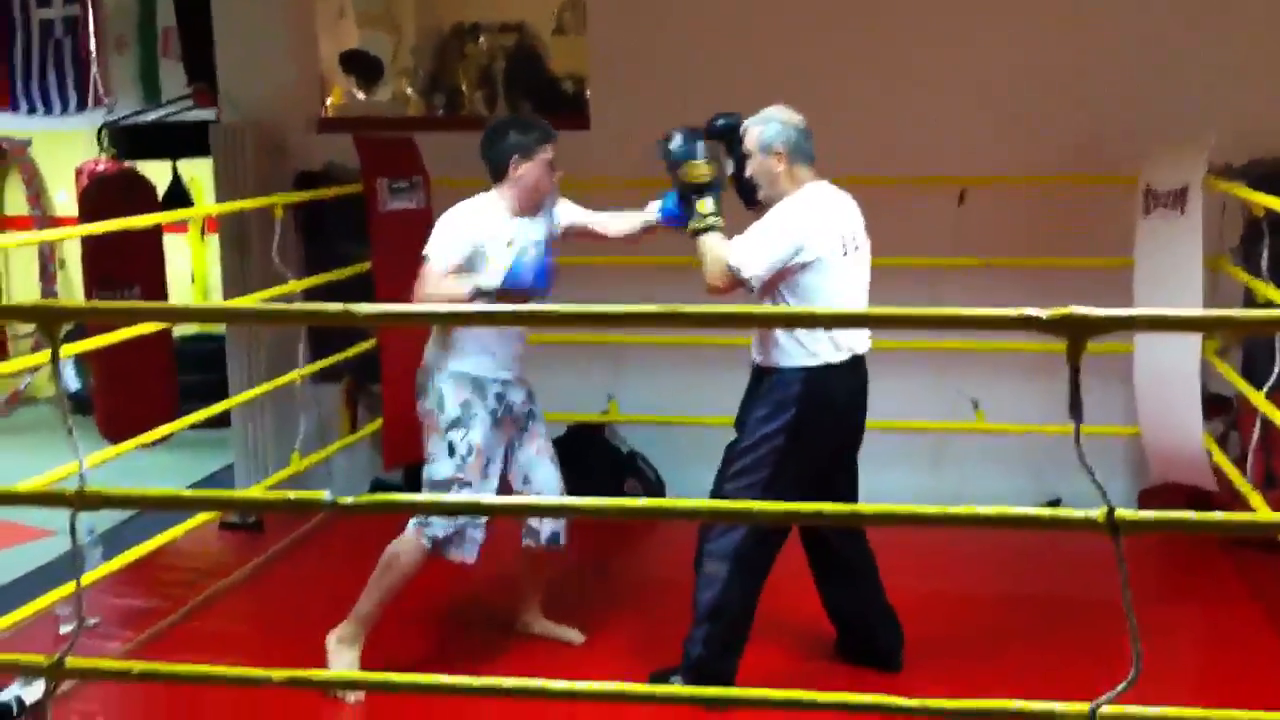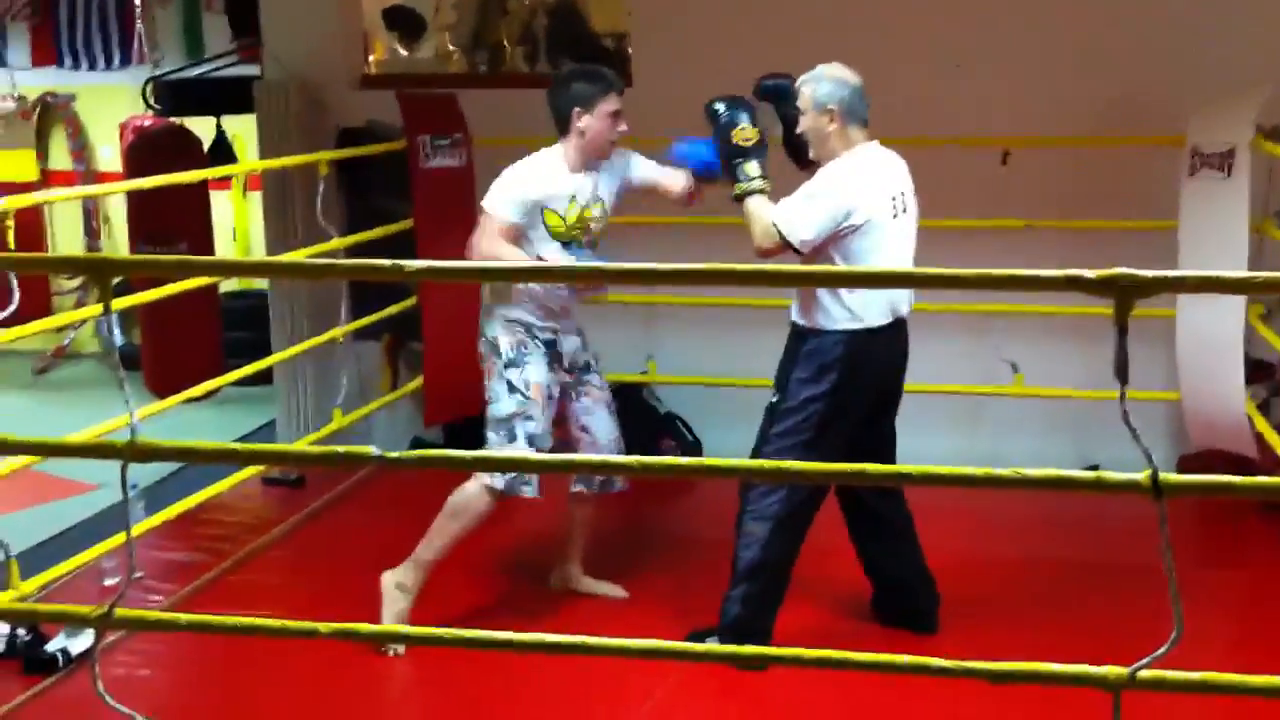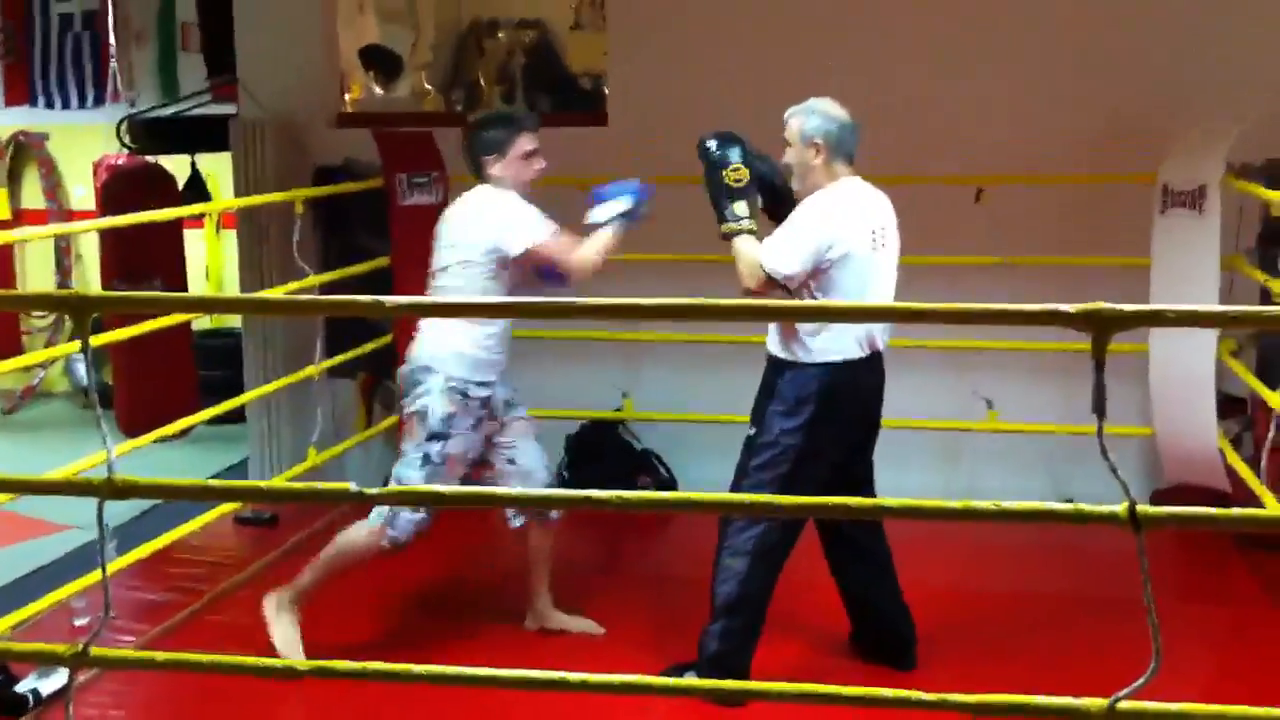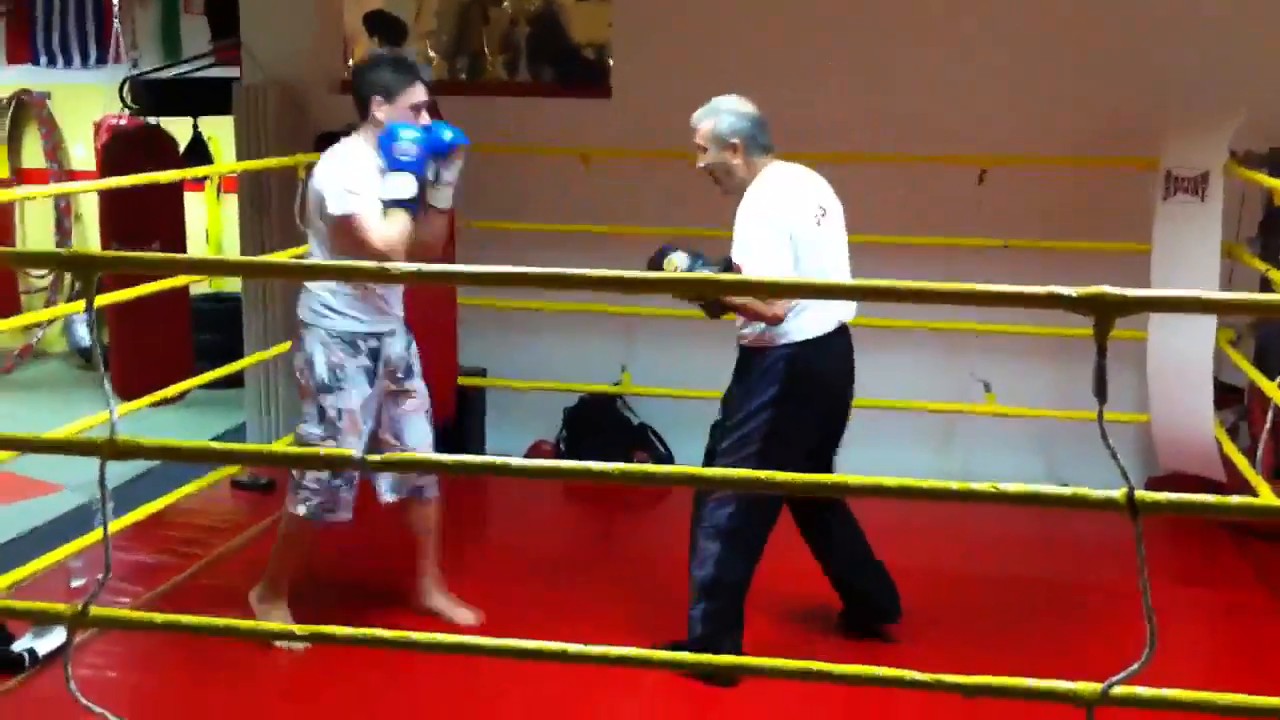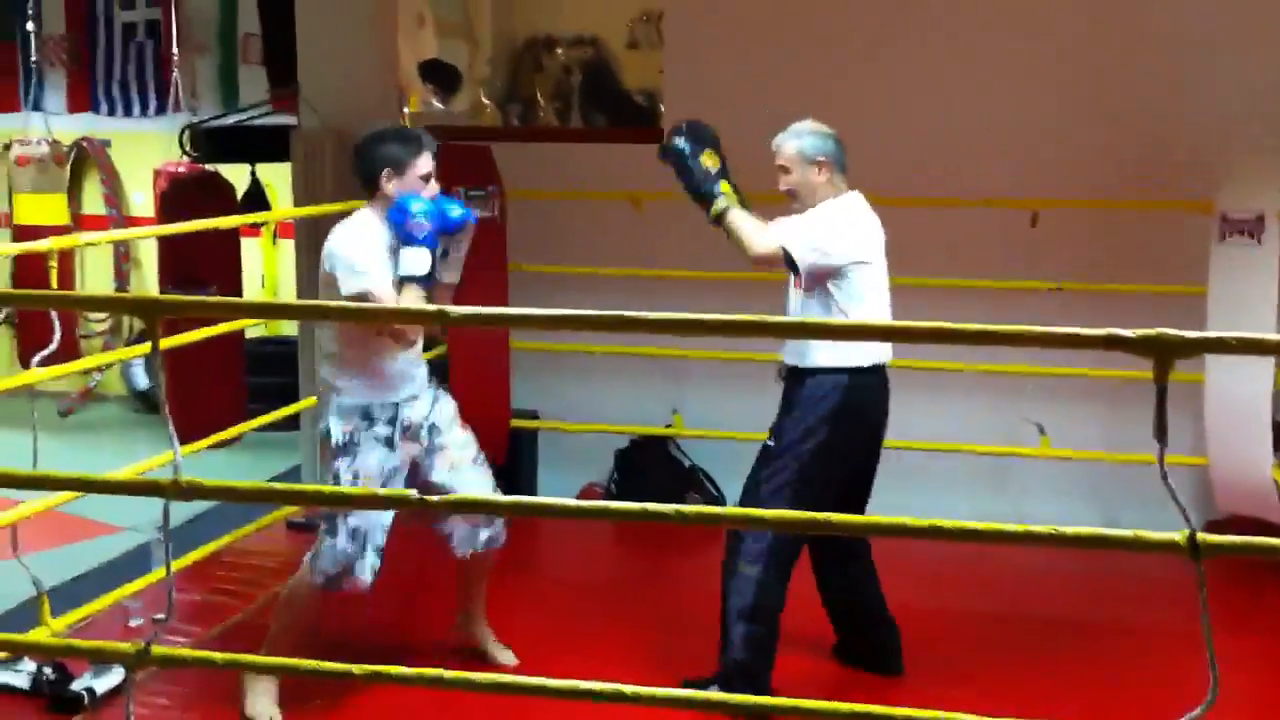
dt=0.4s
person 1, frame 1
left shoulder: (798, 218)
right shoulder: (835, 203)
left elbow: (720, 274)
right elbow: (771, 221)
left wrist: (700, 198)
right wrist: (738, 146)
left hip: (798, 390)
right hip: (840, 382)
left knee: (735, 526)
right knee: (833, 520)
left ankle: (706, 670)
right ankle: (874, 639)
person 1, frame 2
left shoulder: (844, 181)
right shoulder: (886, 164)
left elbow: (767, 238)
right elbow: (818, 175)
left wrist: (744, 162)
right wrist: (787, 111)
left hip: (837, 352)
right hip: (880, 344)
left knee: (775, 487)
right knee: (871, 479)
left ankle: (743, 629)
right ankle: (909, 601)
person 1, frame 3
left shoulder: (825, 212)
right shoulder: (871, 203)
left elbow: (755, 277)
left wrist: (733, 202)
right wrist: (767, 193)
left hip: (813, 384)
right hip: (857, 377)
left knee: (755, 520)
right knee: (850, 512)
left ankle: (722, 663)
right ankle: (889, 637)
person 1, frame 4
left shoulder: (762, 204)
right shoulder: (807, 183)
left elbow: (772, 305)
left hip: (788, 364)
right hip: (829, 353)
left knee: (729, 500)
right knee: (812, 490)
left ankle: (712, 644)
right ankle: (871, 603)
person 1, frame 5
left shoulder: (840, 221)
right shoulder: (836, 218)
left elbow: (761, 247)
right elbow: (770, 246)
left wrist: (711, 188)
right wrist: (714, 185)
left hip: (833, 392)
right hip: (851, 389)
left knee: (765, 526)
right knee: (836, 524)
left ankle: (744, 677)
right ankle: (873, 643)
person 2, frame 1
left shoulder: (545, 212)
right shoulder: (465, 220)
left elbow: (613, 227)
right elbow: (426, 295)
left wrist: (668, 209)
right wrist: (490, 281)
left hip: (508, 385)
right hip: (460, 385)
left knee: (547, 501)
right knee: (444, 519)
left ankle: (530, 613)
right ankle: (350, 634)
person 2, frame 2
left shoulder: (616, 165)
right shoulder: (529, 175)
left elbow: (680, 187)
right elbow: (482, 249)
right wrist: (554, 264)
left hip: (564, 334)
right hip: (519, 330)
left knee: (601, 447)
right knee: (512, 464)
left ankle: (569, 570)
right ankle: (406, 579)
person 2, frame 3
left shoulder: (475, 211)
right shoulder: (502, 210)
right elbow: (580, 263)
left wrist: (538, 265)
right wrist: (615, 214)
left hip: (482, 384)
right hip: (446, 384)
left knee: (535, 486)
right knee: (402, 517)
left ankle: (541, 608)
right ankle: (287, 600)
person 2, frame 4
left shoulder: (392, 161)
right shoulder: (342, 167)
left elbow: (426, 251)
right elbow: (386, 251)
left wrist: (442, 183)
right wrist: (404, 180)
left hip: (390, 336)
right hip: (338, 339)
left knee: (418, 465)
right knee: (329, 480)
left ankle: (430, 588)
right ankle: (270, 595)
person 2, frame 5
left shoulder: (409, 232)
right shoulder: (351, 243)
right elbow: (405, 332)
left wrist: (451, 259)
right wrist: (416, 253)
left hip: (419, 401)
right hip: (362, 414)
left knee: (480, 515)
right knee: (344, 552)
left ankle: (474, 628)
right ankle: (264, 671)
